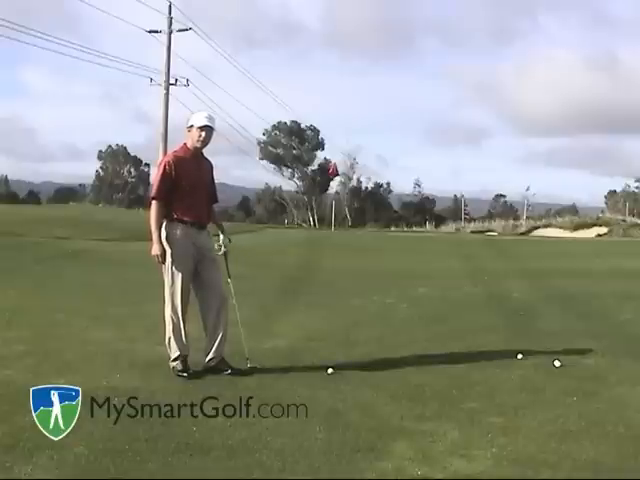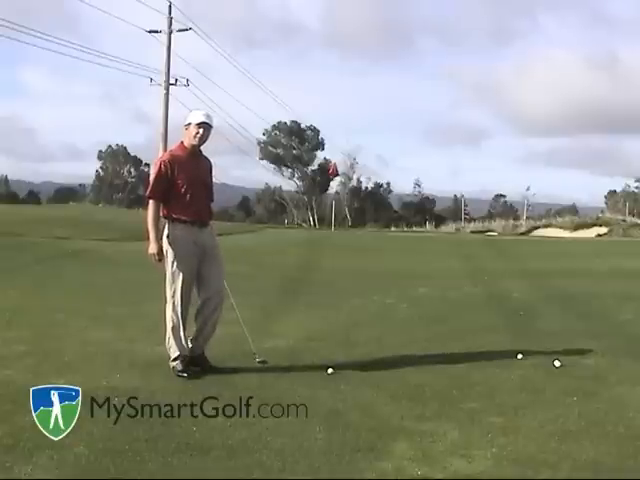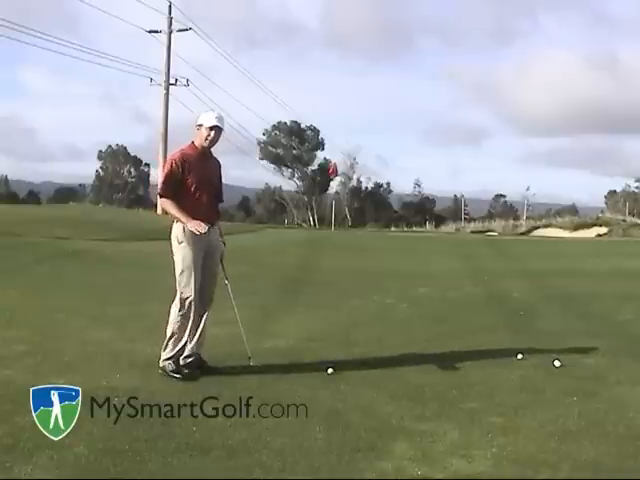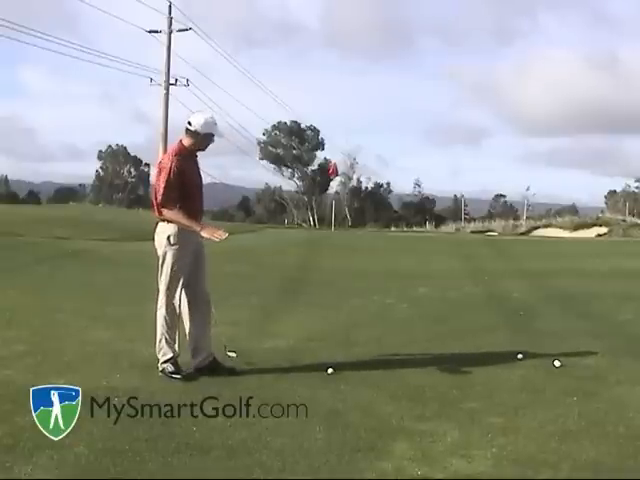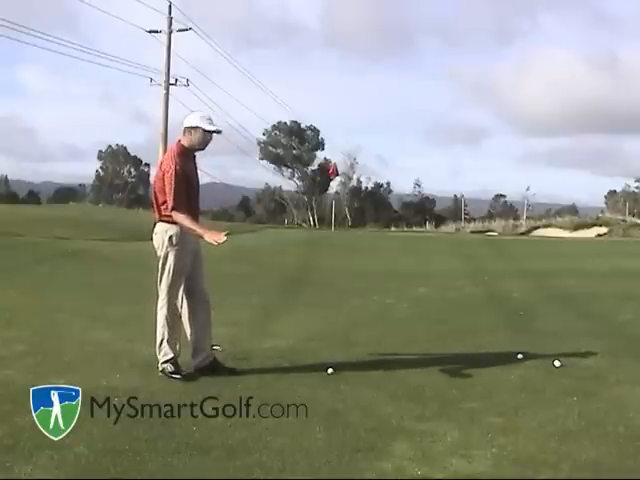
dt=1s
person 1, frame 1
left shoulder: (207, 165)
right shoulder: (172, 161)
right elbow: (157, 202)
left wrist: (221, 230)
right wrist: (156, 240)
left hip: (203, 235)
right hip: (178, 234)
left knee: (216, 296)
right knee: (177, 300)
left ankle: (214, 357)
right ankle: (178, 357)
person 1, frame 2
left shoulder: (206, 163)
right shoulder: (168, 160)
right elbow: (154, 201)
left wrist: (211, 231)
right wrist: (153, 239)
left hip: (206, 233)
right hip: (180, 233)
left knee: (214, 294)
right knee: (178, 299)
left ankle: (196, 351)
right ankle: (178, 357)
person 1, frame 3
left shoulder: (215, 164)
right shoulder: (179, 159)
right elbow: (165, 199)
left wrist: (220, 235)
right wrist: (189, 221)
left hip: (211, 233)
right hip: (187, 232)
left knee: (205, 298)
right knee: (188, 295)
left ankle: (191, 354)
right ankle: (169, 357)
person 1, frame 4
left shoulder: (191, 158)
right shoulder: (173, 162)
right elbow: (168, 209)
right wrist: (202, 228)
left hip: (192, 235)
right hip: (174, 235)
left knee: (200, 299)
right knee: (170, 299)
left ankle: (203, 359)
right ankle: (167, 359)
person 1, frame 5
left shoulder: (187, 157)
right shoulder: (175, 162)
right elbow: (176, 211)
right wrist: (204, 232)
left hip: (187, 235)
right hip: (173, 234)
left knee: (198, 298)
right knee: (171, 298)
left ankle: (204, 358)
right ankle: (167, 360)
